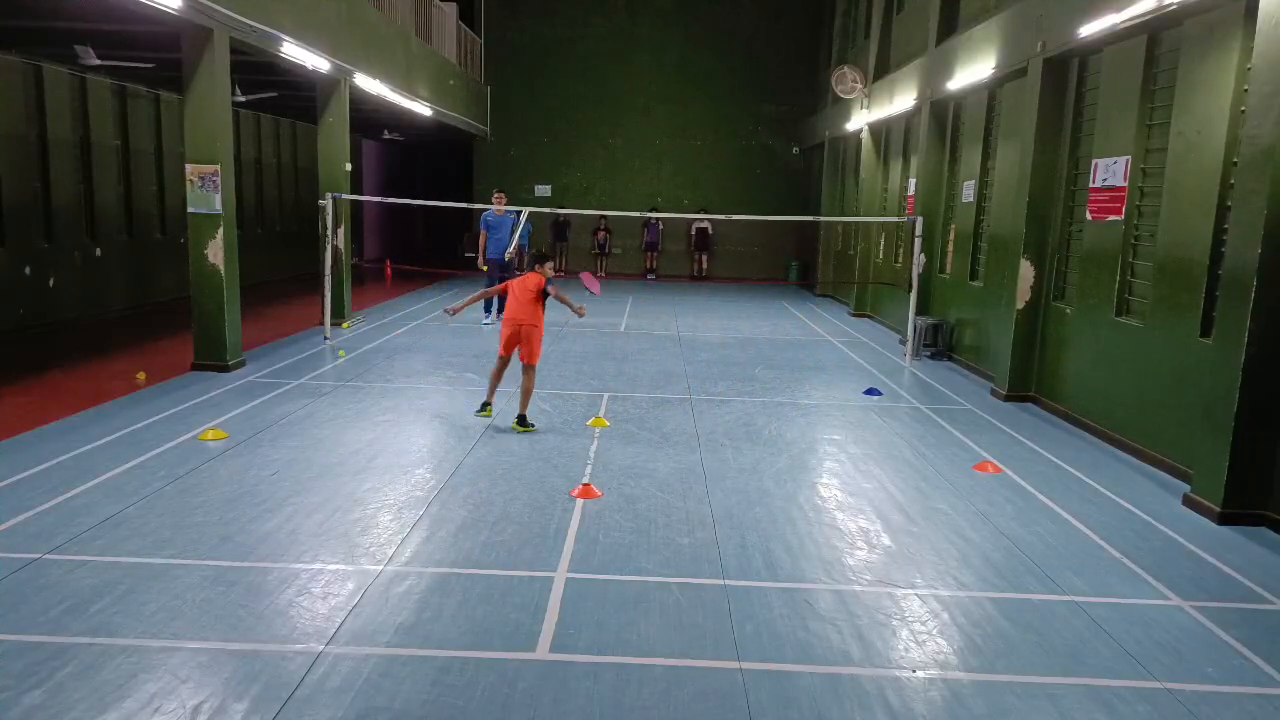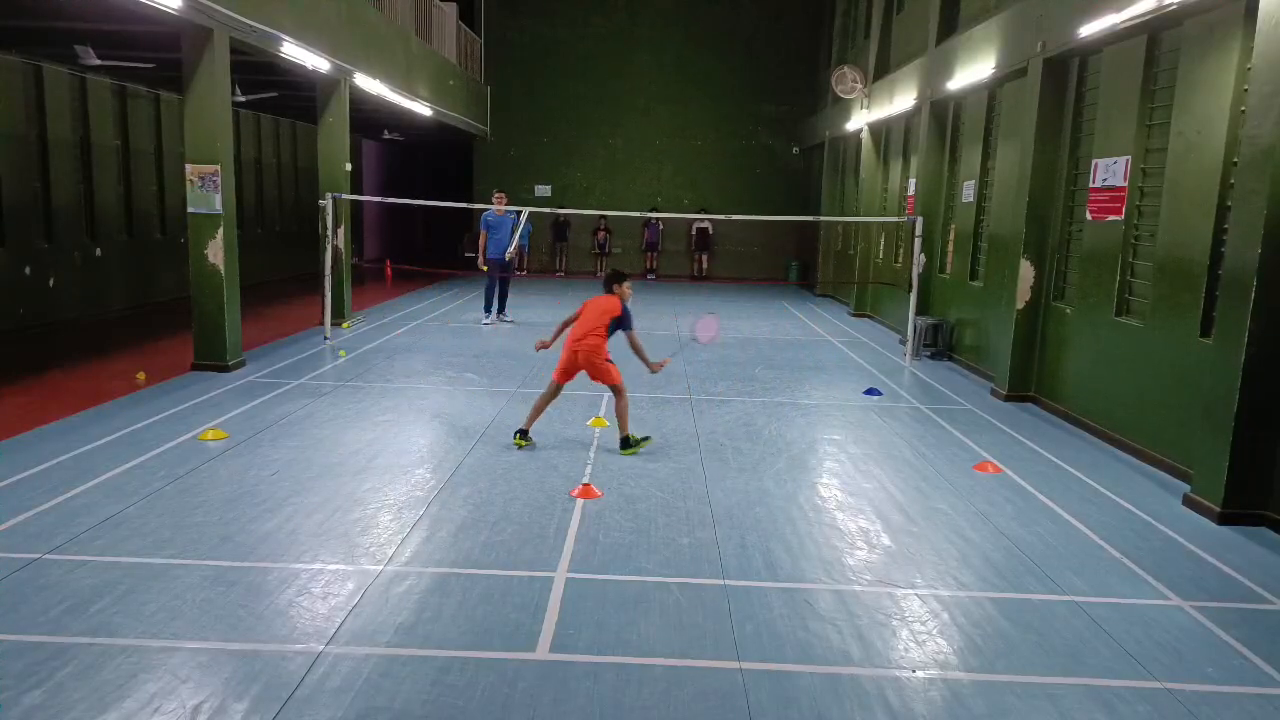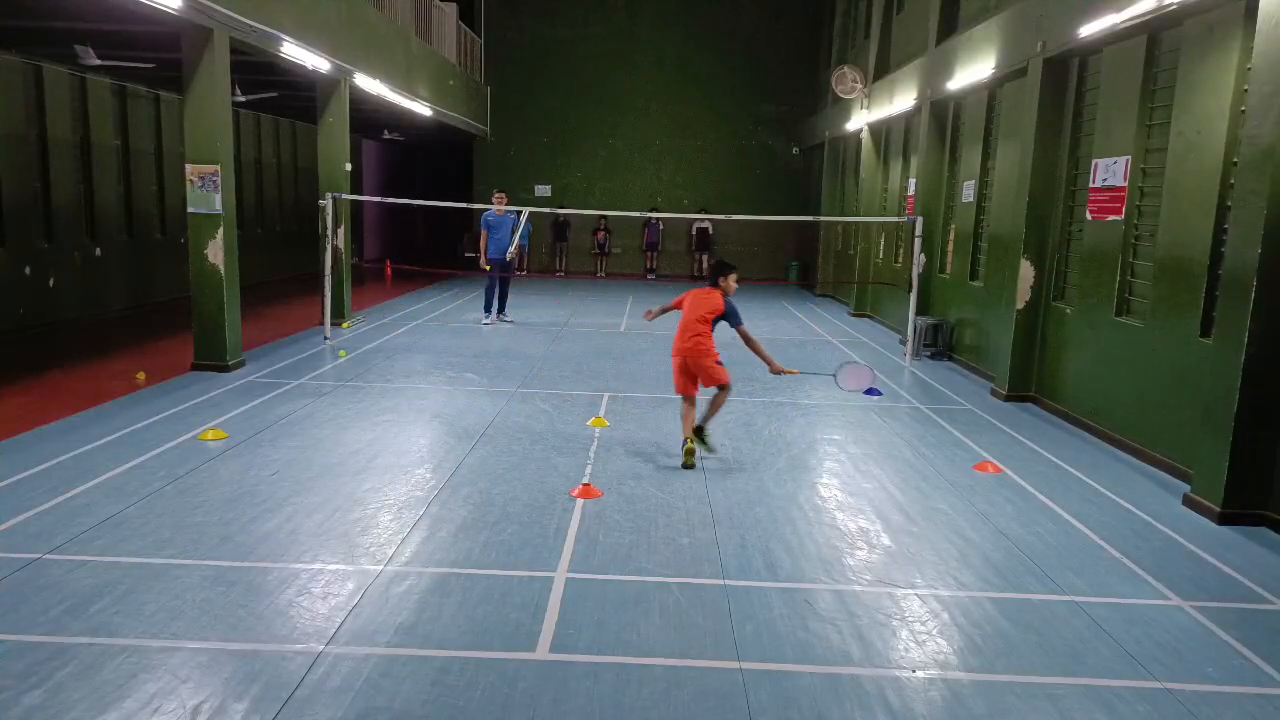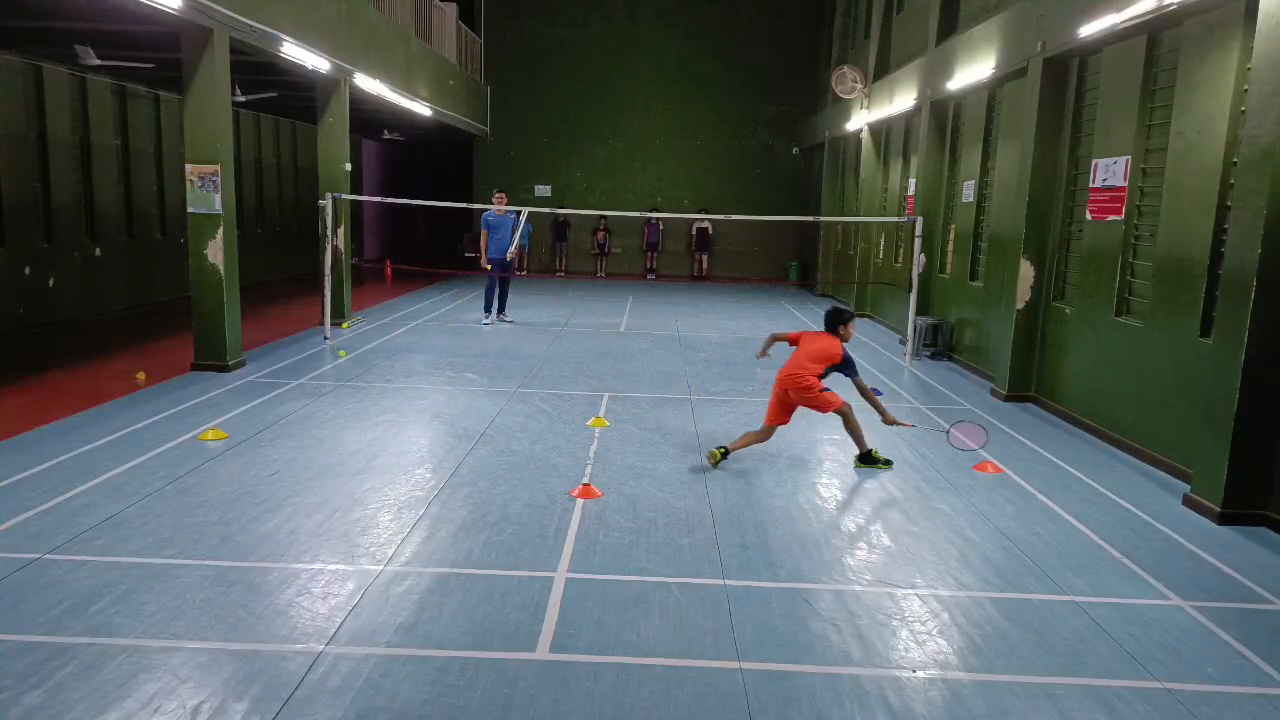
dt=0.3s
person 1, frame 1
left shoulder: (512, 283)
right shoulder: (543, 281)
left elbow: (485, 293)
right elbow: (554, 292)
left wrist: (459, 306)
right wrist: (575, 309)
left hip: (510, 322)
right hip: (532, 325)
left knee: (502, 362)
right knee: (529, 371)
left ankle: (486, 404)
right ankle: (521, 419)
person 1, frame 2
left shoulder: (590, 303)
right shoulder: (621, 308)
left elbow: (567, 322)
right elbow: (633, 341)
left wrist: (550, 342)
right wrist: (650, 365)
left hip: (572, 347)
right hip: (594, 350)
left knee: (552, 391)
right knee: (619, 391)
left ankle: (523, 433)
right ankle: (626, 440)
person 1, frame 3
left shoulder: (691, 295)
right shoulder: (725, 304)
left elbow: (667, 307)
right elbow: (747, 338)
left wrist: (654, 314)
right wrist: (771, 363)
left hip: (680, 352)
right hip: (702, 352)
left knee: (689, 401)
right knee: (725, 388)
left ankle: (688, 441)
right ankle: (699, 429)
person 1, frame 4
left shoulder: (807, 336)
right shoulder: (841, 353)
left elbow: (774, 336)
right elbow: (862, 388)
left wrist: (763, 351)
right wrist: (884, 414)
left hip: (783, 383)
right hip: (804, 385)
left knee: (765, 432)
right knee: (845, 410)
left ankle: (724, 451)
right ankle: (865, 456)
